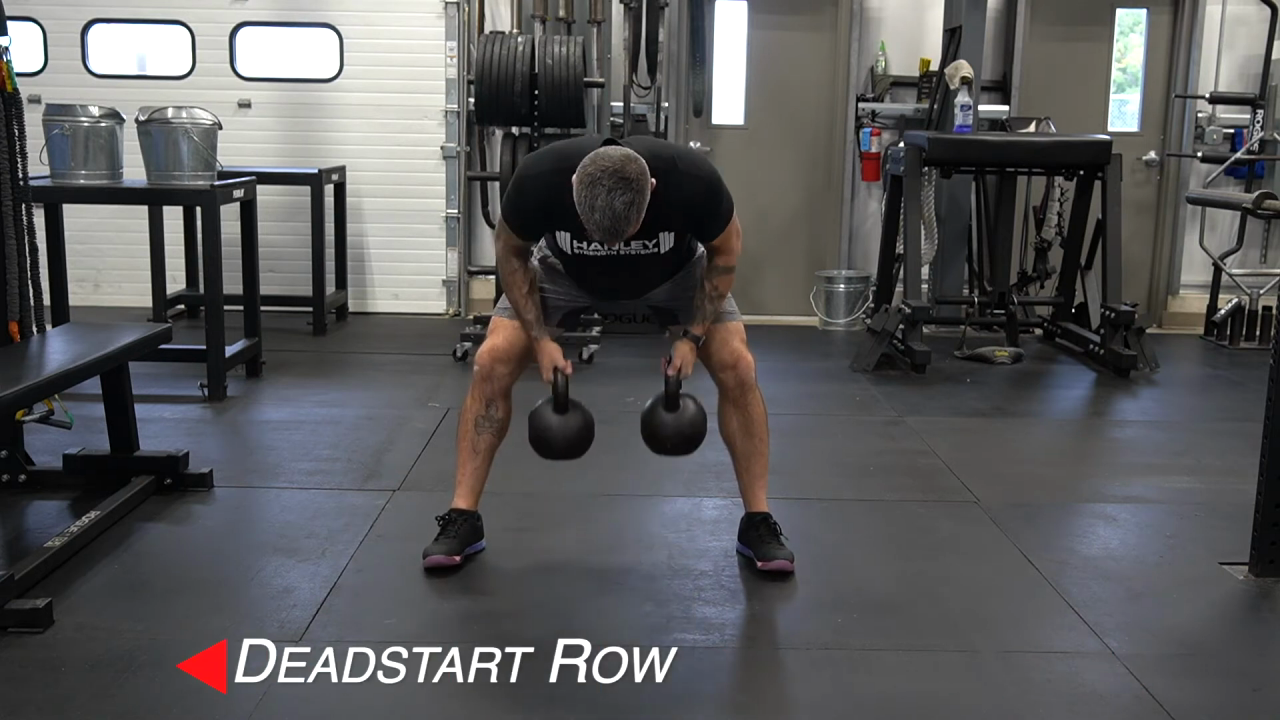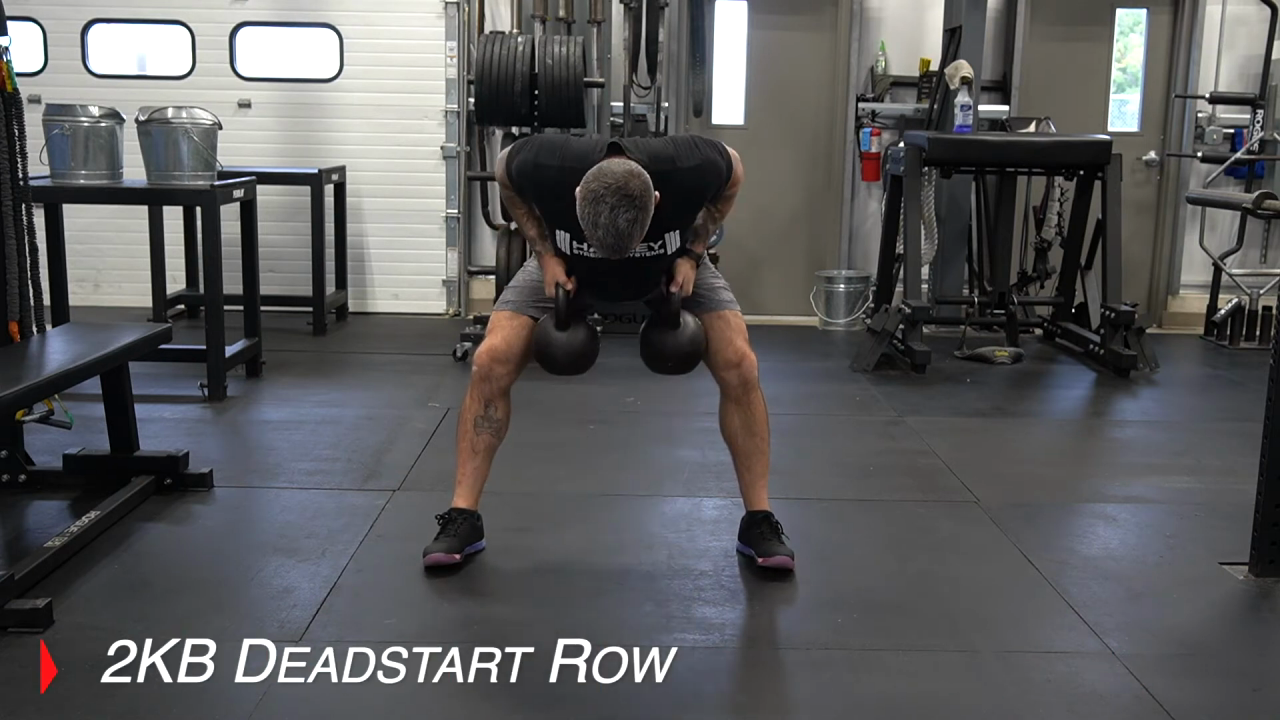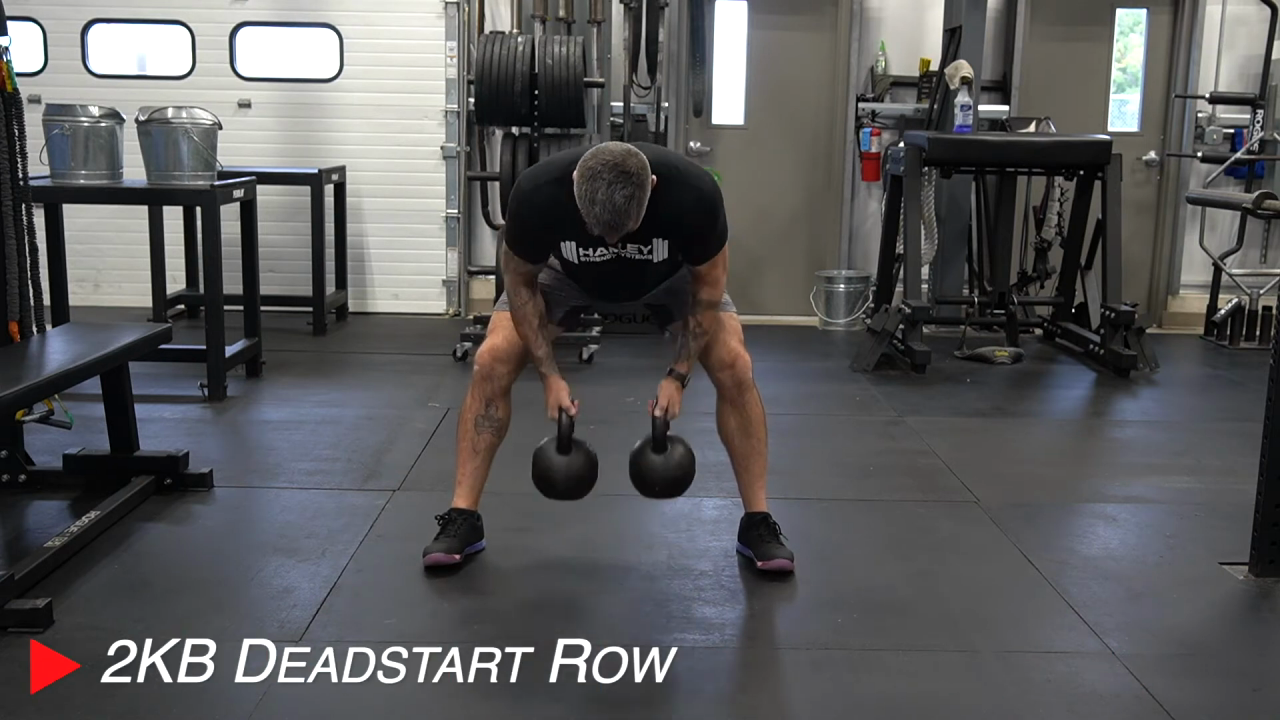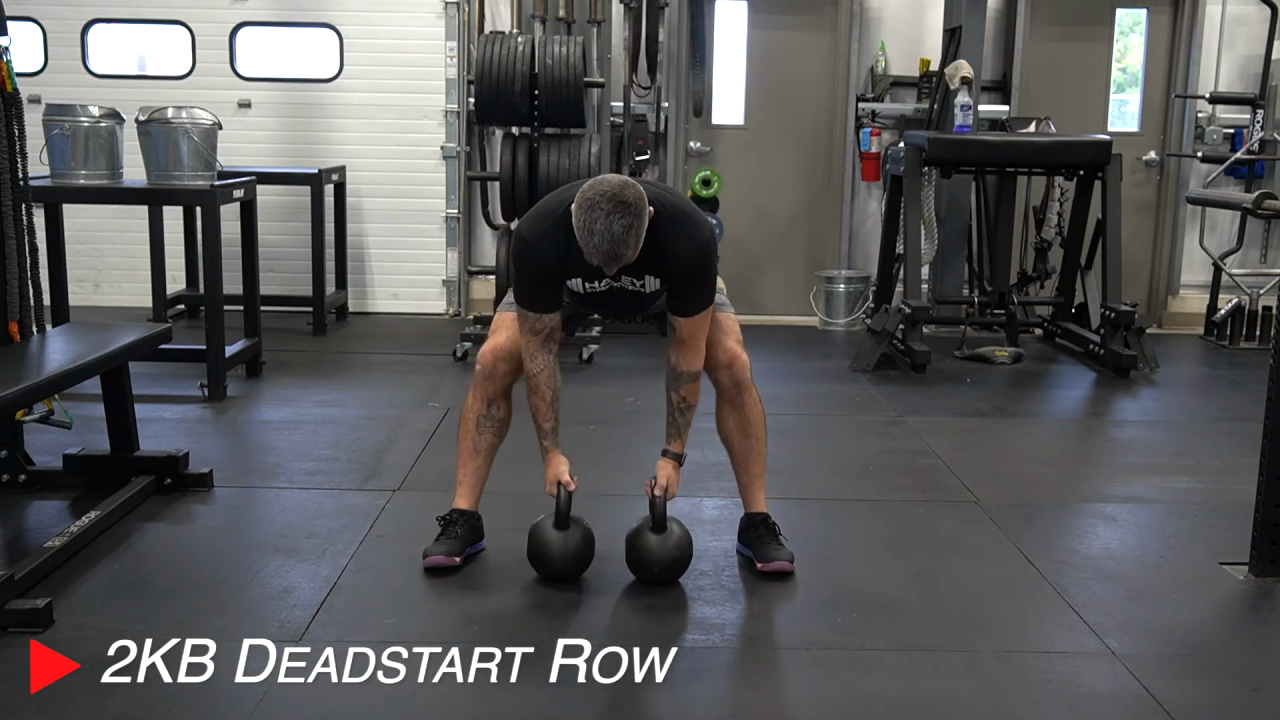
dt=0.3s
person 1, frame 1
left shoulder: (691, 179)
right shoulder: (540, 178)
left elbow: (725, 251)
right elbow: (511, 252)
left wrist: (693, 337)
right wrist: (539, 337)
left hip: (671, 271)
right hip: (564, 270)
left knee: (737, 368)
right knee: (492, 363)
left ankle: (758, 522)
right ankle: (462, 518)
person 1, frame 2
left shoulder: (691, 169)
right shoulder: (545, 167)
left elbow: (733, 171)
right elbow: (505, 171)
left wrist: (694, 252)
right wrist: (543, 253)
left hip: (670, 270)
right hip: (566, 268)
left knee: (739, 366)
right knee: (491, 362)
left ankle: (759, 521)
right ankle: (462, 518)
person 1, frame 3
left shoulder: (694, 193)
right shoulder: (536, 193)
left elbow: (708, 286)
right elbow: (519, 280)
left wrist: (678, 376)
right wrist: (549, 375)
left hip: (669, 272)
right hip: (565, 271)
left knee: (733, 366)
right knee: (493, 362)
left ankle: (758, 522)
right ankle: (462, 517)
person 1, frame 4
left shoulder: (689, 236)
right shoulder: (538, 235)
left elbow: (687, 350)
right elbow: (539, 347)
left wrist: (673, 454)
right wrist: (551, 452)
left hip: (663, 285)
right hip: (568, 286)
left knee: (733, 366)
right knee: (494, 361)
left ankle: (757, 523)
right ankle: (463, 519)
